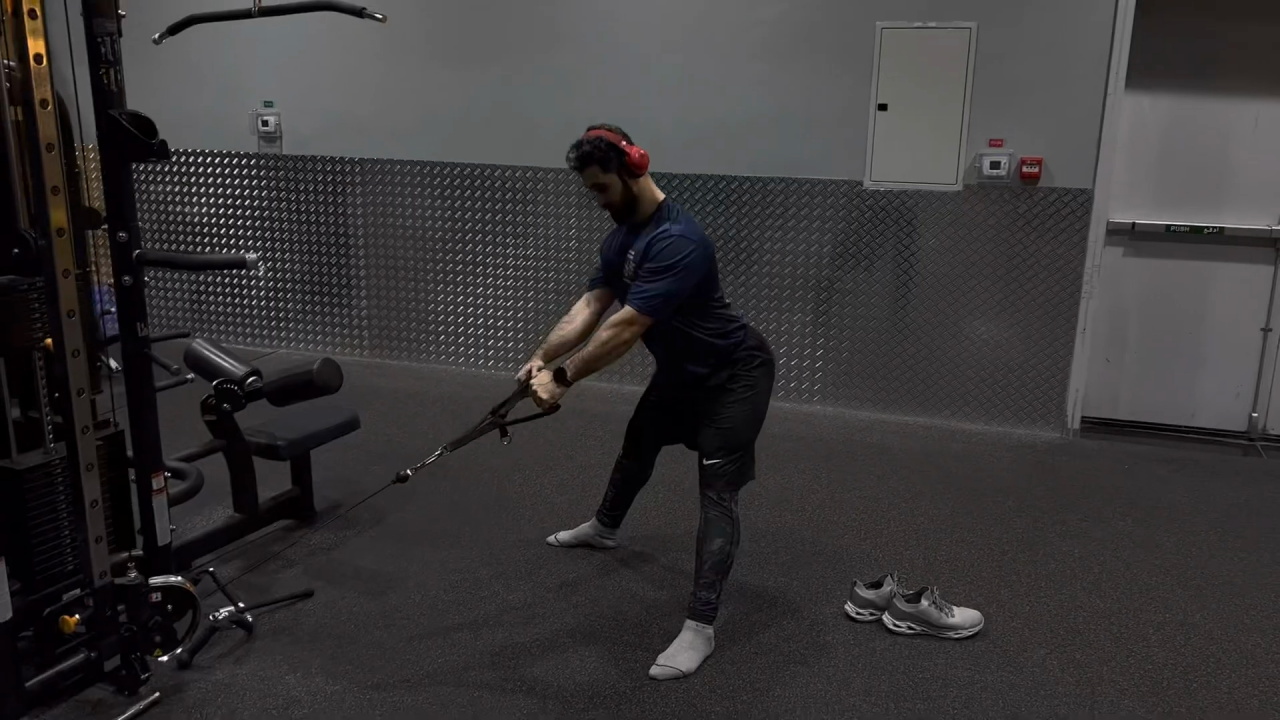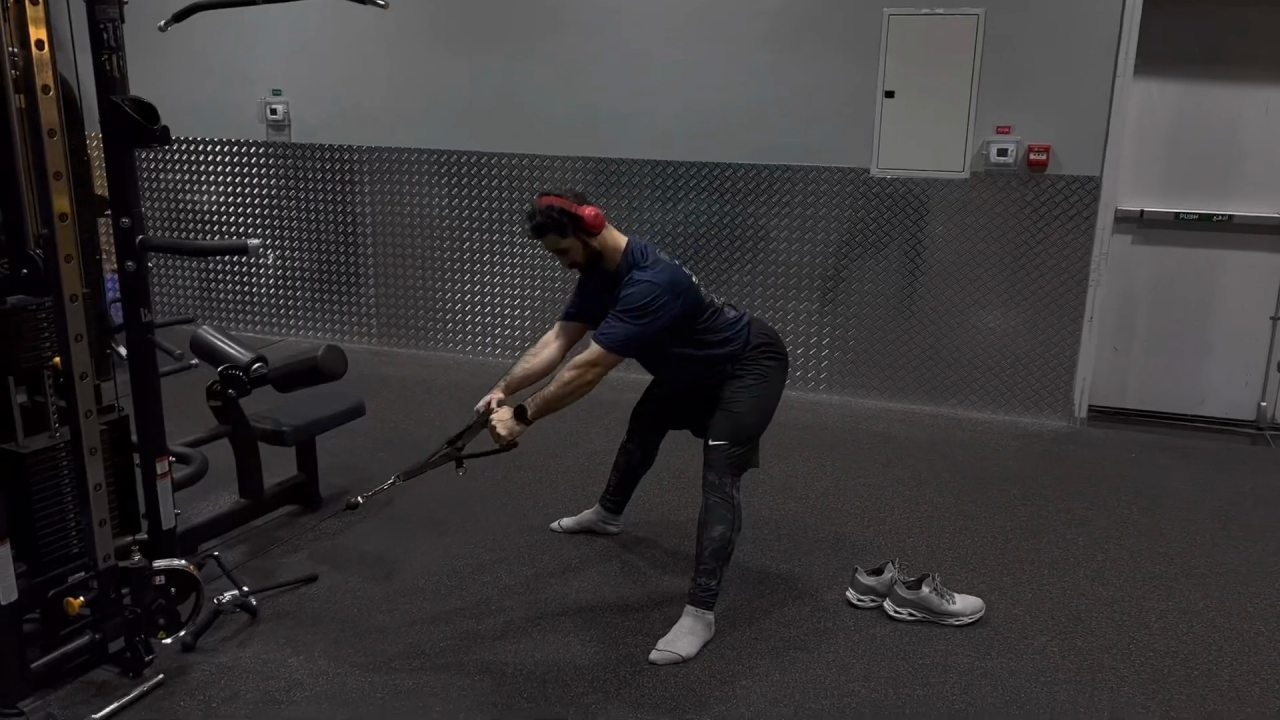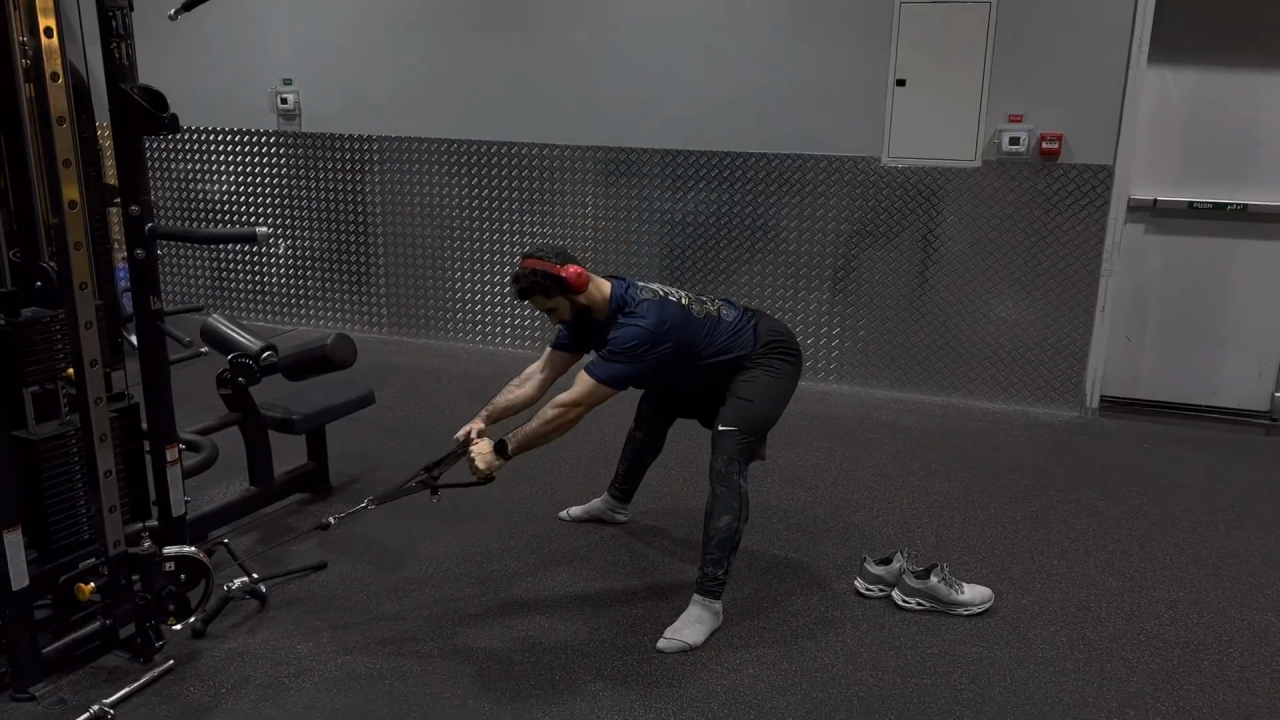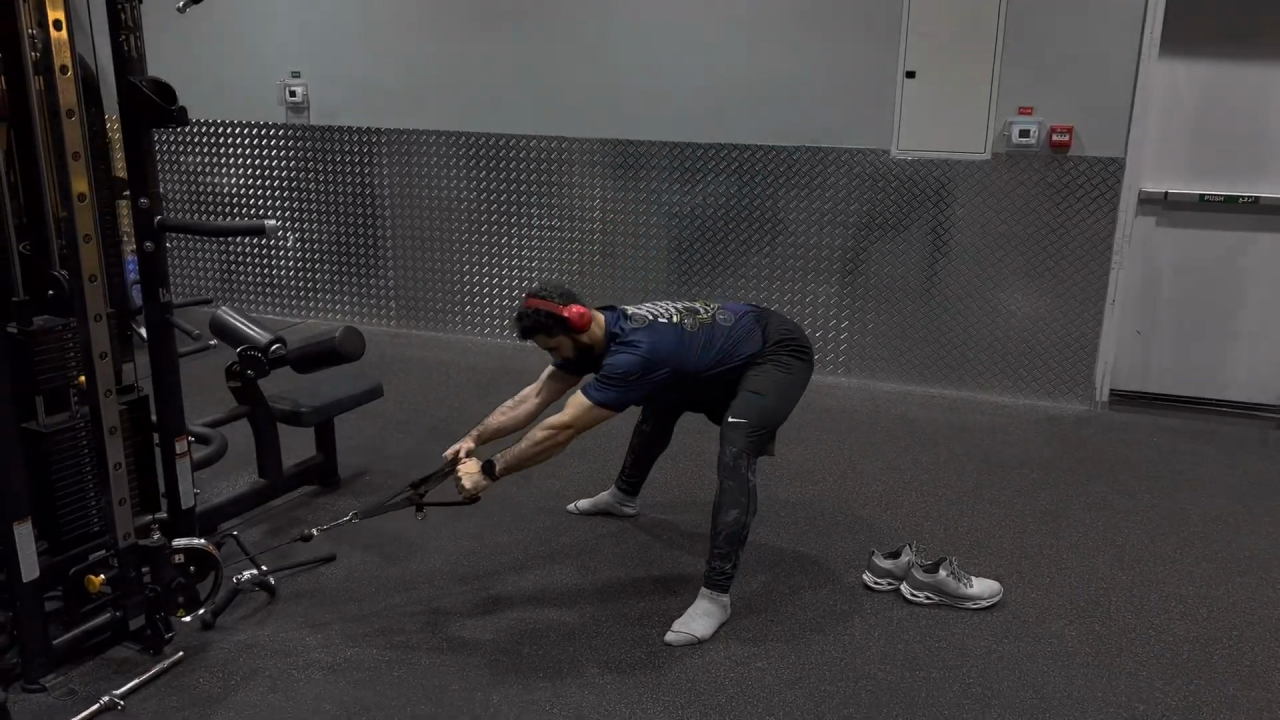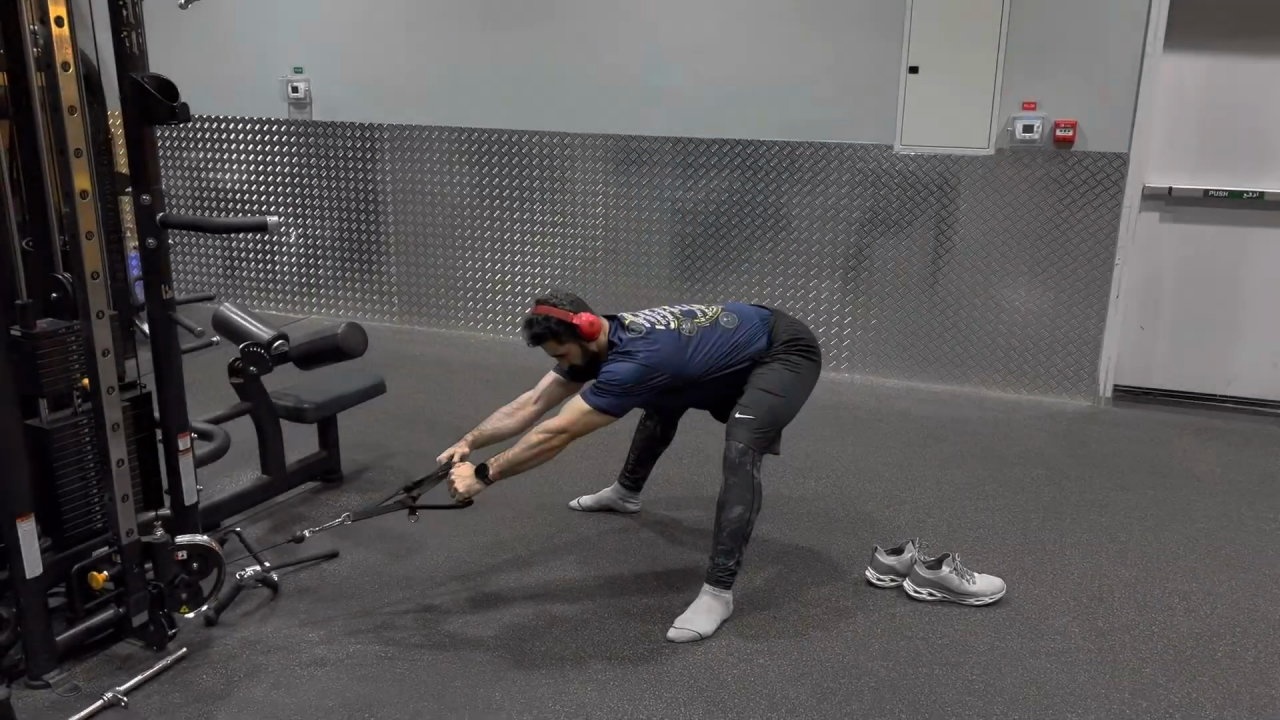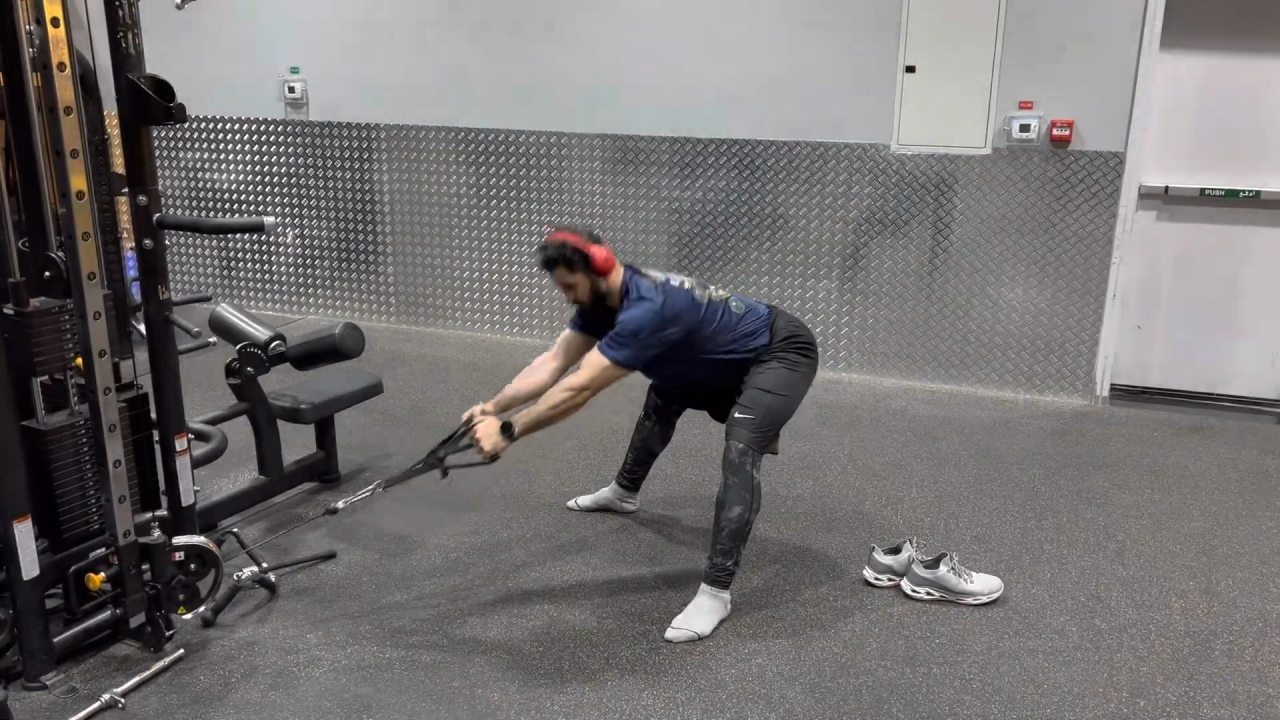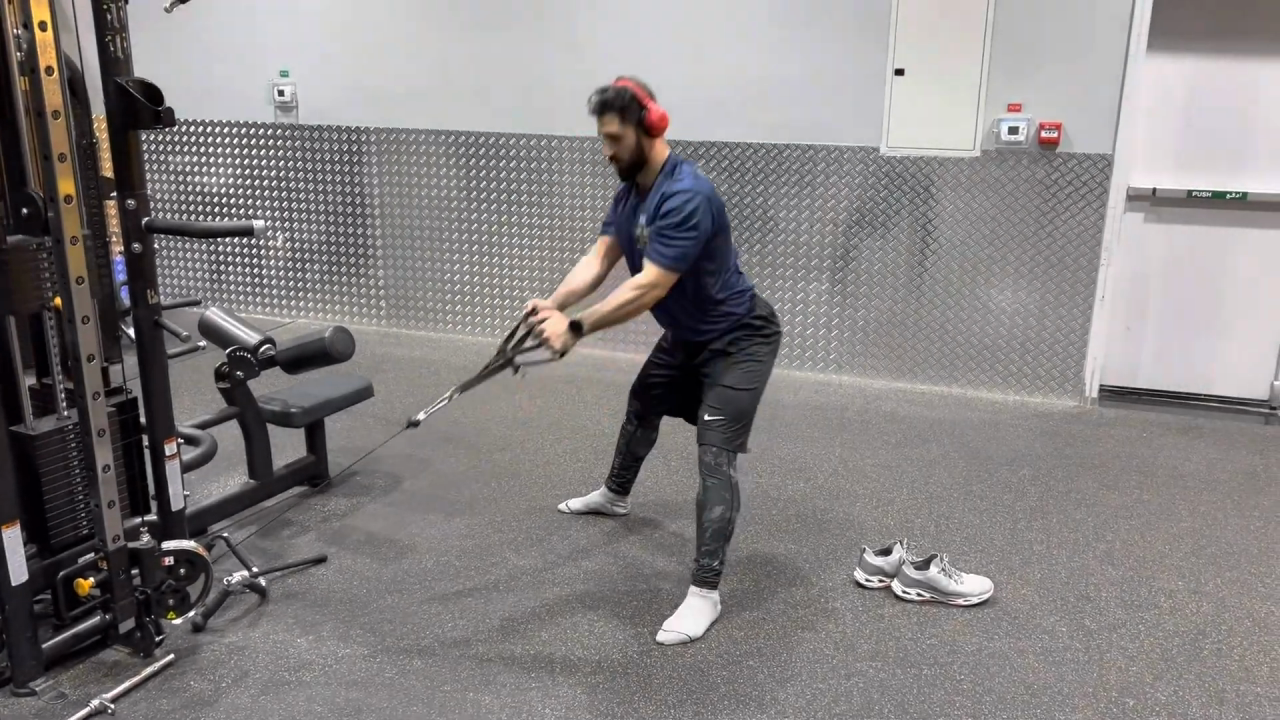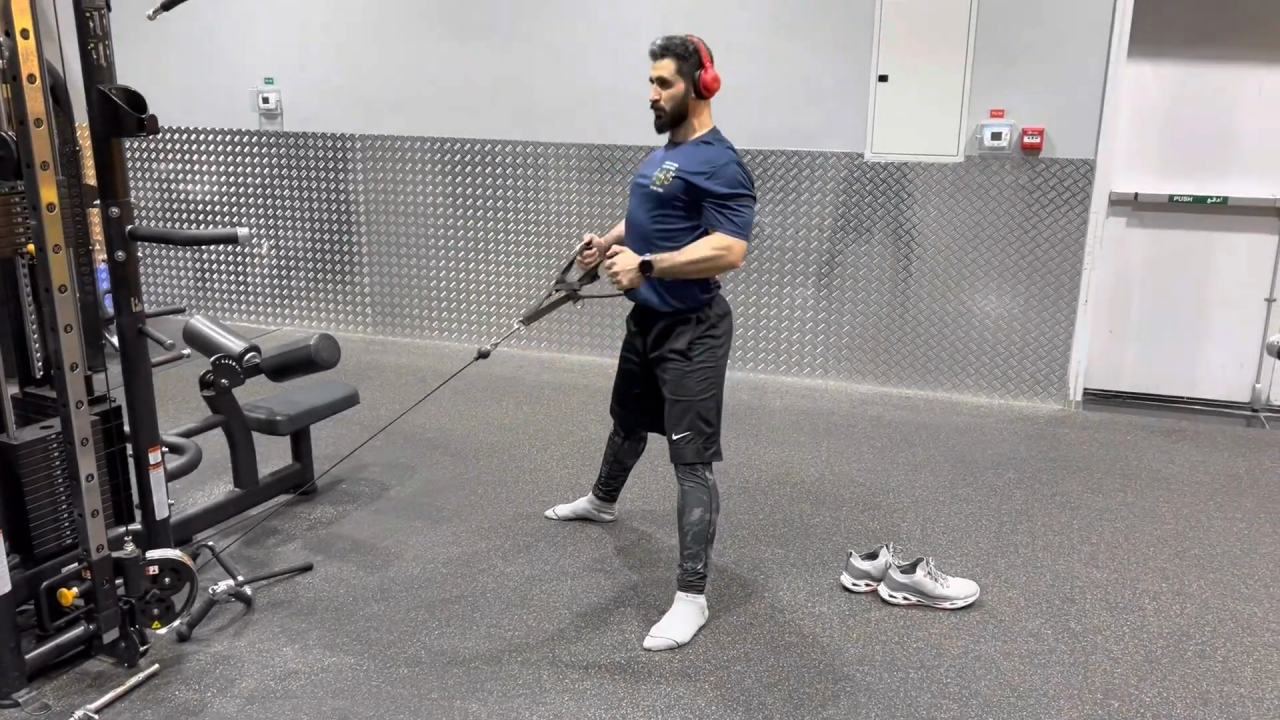
dt=0.4s
person 1, frame 1
left shoulder: (677, 241)
right shoulder: (622, 237)
left elbow: (624, 329)
right elbow: (589, 307)
left wrist: (563, 378)
right wrist: (541, 357)
left hip: (735, 376)
right hip: (683, 370)
left knee: (716, 491)
right knee: (637, 445)
left ankle: (700, 626)
right ankle: (604, 528)
person 1, frame 2
left shoulder: (650, 282)
right shoulder: (598, 275)
left elbow: (589, 369)
right elbow: (557, 341)
left wrist: (523, 416)
right wrist: (503, 389)
left hip: (751, 365)
right hip: (694, 367)
left knee: (719, 478)
right knee: (643, 426)
left ankle: (700, 613)
right ankle: (608, 513)
person 1, frame 3
left shoulder: (641, 323)
right shoulder: (589, 310)
left elbow: (572, 406)
right elbow: (539, 374)
left wrist: (502, 450)
right wrist: (483, 418)
left hip: (766, 357)
right hip: (711, 358)
left knee: (726, 463)
right knee: (651, 413)
left ankle: (708, 602)
right ankle: (617, 502)
person 1, frame 4
left shoulder: (636, 352)
right shoulder: (598, 331)
left elbow: (562, 429)
right elbow: (535, 396)
left wrist: (490, 471)
right wrist: (474, 437)
left hip: (778, 352)
right hip: (734, 349)
left knee: (734, 455)
right knee: (657, 404)
left ankle: (715, 596)
right ankle: (624, 496)
person 1, frame 5
left shoulder: (635, 360)
right shoulder: (601, 340)
left elbow: (557, 434)
right elbow: (533, 402)
left wrist: (483, 475)
right wrist: (468, 442)
left hip: (785, 352)
right hip: (744, 344)
left knee: (739, 452)
right knee: (660, 402)
left ankle: (718, 593)
right ankle: (626, 493)
person 1, frame 6
left shoulder: (646, 310)
right shoulder: (602, 301)
left elbow: (581, 388)
right elbow: (555, 360)
left wrist: (511, 430)
right wrist: (496, 405)
left hip: (781, 353)
left knee: (739, 452)
right knee: (661, 402)
left ankle: (715, 593)
right ankle: (624, 492)
person 1, frame 7
left shoulder: (684, 195)
right shoulder: (631, 190)
left elbow: (653, 285)
right elbow: (601, 255)
left wrist: (577, 326)
right wrist: (556, 301)
left hip: (739, 337)
right hip: (686, 333)
left knee: (715, 456)
right knee: (642, 407)
left ankle: (705, 593)
right ankle: (615, 494)
person 1, frame 8
left shoulder: (718, 164)
right shoulder: (664, 153)
left elbow: (729, 250)
left wrist: (647, 265)
right wrist: (609, 242)
left hip: (692, 330)
right hip: (647, 318)
left knee: (691, 459)
right knee: (628, 422)
left ankle: (692, 597)
right ankle: (602, 501)
